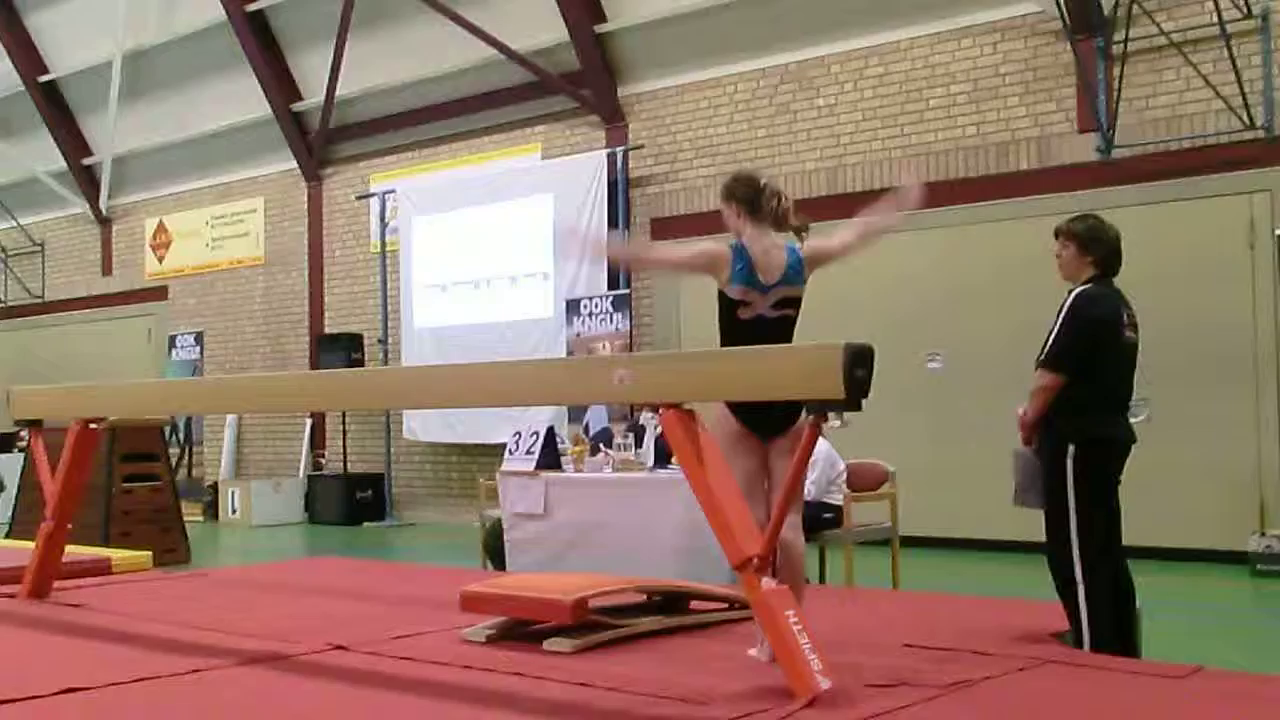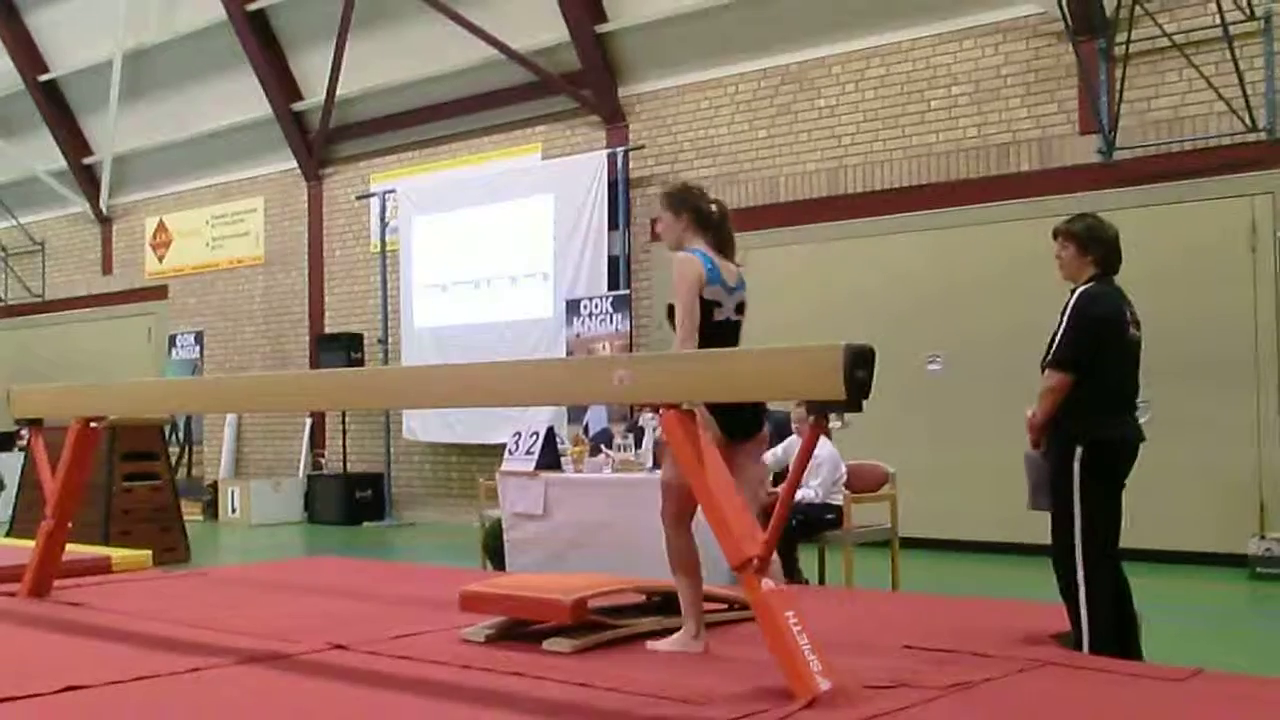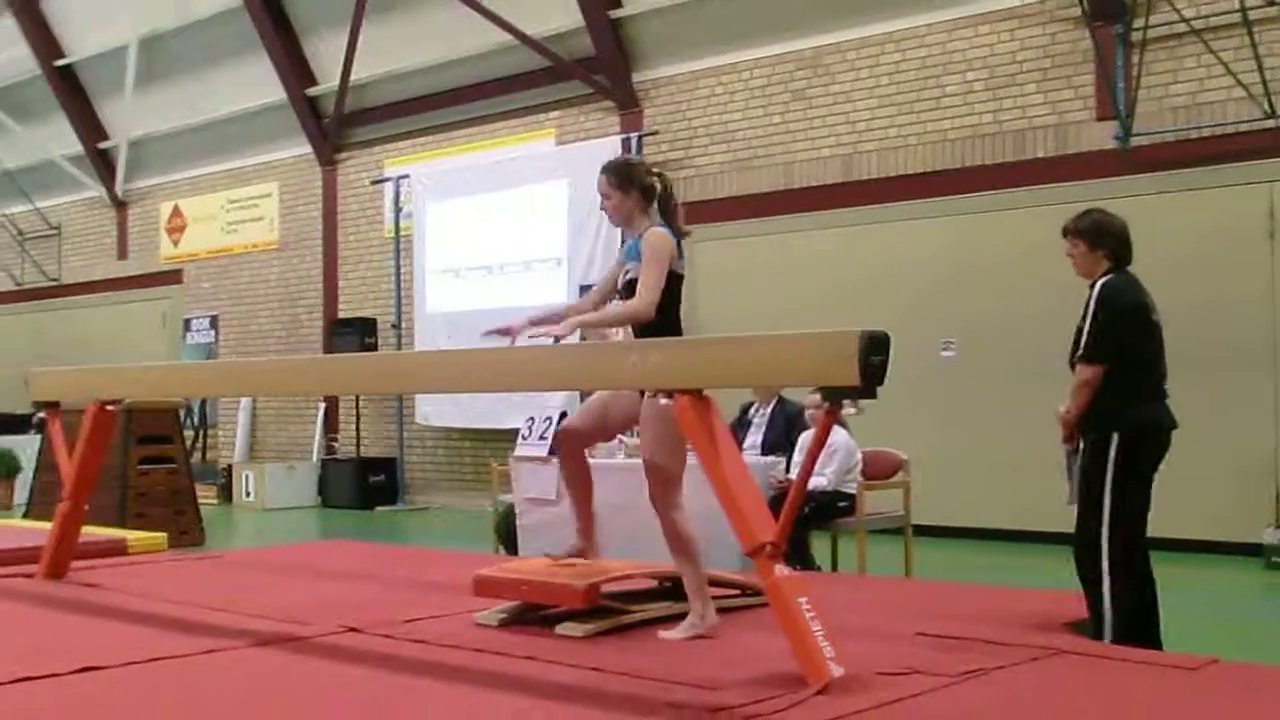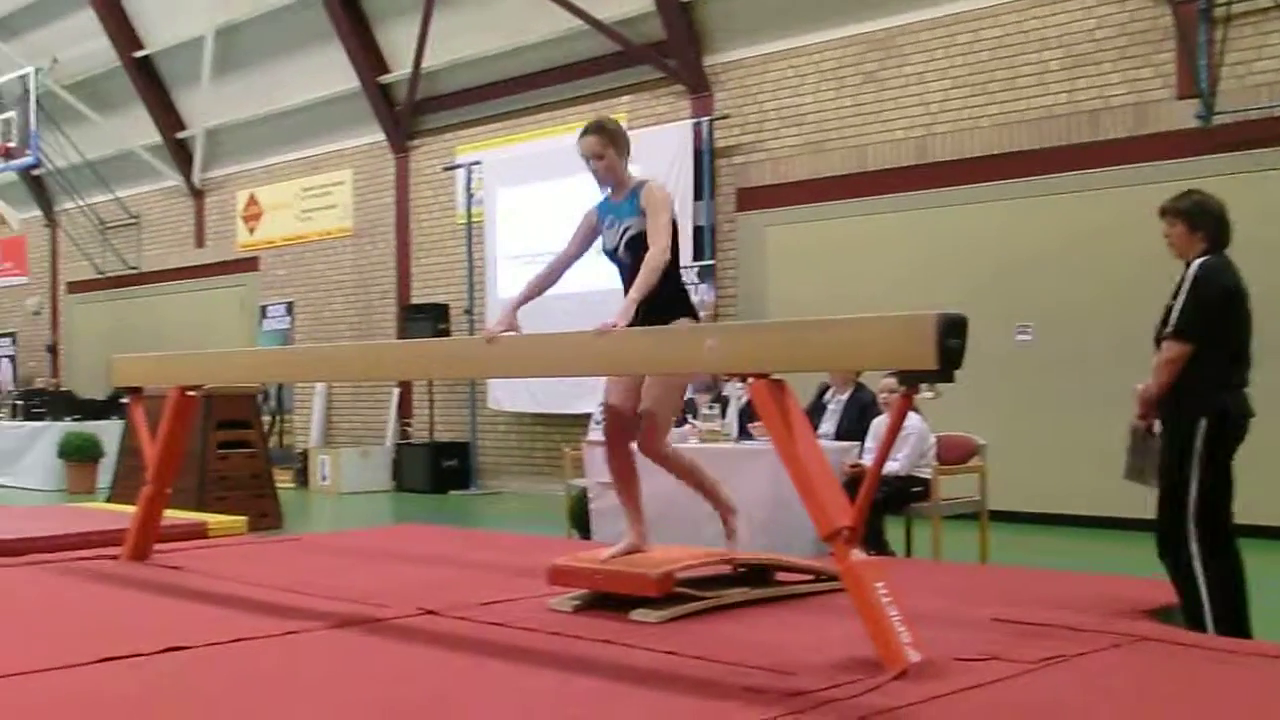
dt=0.5s
person 1, frame 1
left shoulder: (722, 256)
right shoulder: (802, 254)
left elbow: (652, 257)
right elbow: (860, 231)
right wrist: (904, 199)
left hip: (740, 399)
right hip: (787, 398)
left knee: (749, 519)
right knee: (787, 518)
person 1, frame 2
left shoulder: (687, 263)
right shoulder: (733, 271)
left elbow: (687, 342)
left hip: (710, 400)
right hip: (747, 403)
left knee: (675, 516)
left ankle: (692, 630)
person 1, frame 3
left shoulder: (658, 238)
right shoulder: (630, 247)
left elbow: (644, 307)
right elbow: (594, 299)
left wrist: (574, 324)
right wrist: (525, 320)
left knee: (665, 498)
right knee: (567, 439)
left ankle: (702, 611)
right ankle: (587, 539)
person 1, frame 4
left shoulder: (651, 193)
right shoulder: (599, 214)
left elbow: (660, 254)
right elbow: (558, 266)
left wrist: (626, 308)
right wrist: (511, 309)
left hip: (674, 321)
right hip: (637, 325)
left knee: (649, 437)
right knee: (615, 427)
left ankle: (727, 512)
right ankle: (636, 531)
person 2, frame 1
left shoulder: (1084, 301)
right shoulder: (1119, 306)
left elbow: (1051, 375)
left wrist: (1029, 420)
right wrist: (1041, 417)
left hip: (1077, 443)
right hip: (1107, 437)
left knee: (1077, 558)
right knee: (1105, 554)
left ankle: (1096, 658)
right ankle: (1122, 655)
person 2, frame 2
left shoulder: (1087, 300)
right shoulder: (1119, 303)
left elbow: (1059, 376)
left wrist: (1038, 422)
right wrist: (1048, 418)
left hip: (1086, 444)
right hip: (1112, 438)
left knee: (1080, 559)
right knee: (1102, 555)
left ankle: (1096, 661)
right ankle: (1124, 658)
person 2, frame 3
left shoulder: (1109, 292)
right shoulder: (1130, 290)
left elbow: (1090, 370)
left wrist: (1070, 418)
right wrist: (1079, 414)
left hip: (1121, 432)
right hip: (1141, 427)
left knee: (1098, 546)
right knee: (1125, 545)
left ankle: (1117, 650)
right ankle: (1143, 647)
person 2, frame 4
left shoulder: (1203, 273)
right shoulder: (1221, 274)
left elbow: (1177, 349)
left wrist: (1149, 395)
right wrist: (1158, 392)
left hip: (1201, 417)
right hip: (1216, 413)
left knee: (1184, 532)
right knee: (1210, 532)
left ankle: (1215, 638)
right ankle: (1231, 636)
